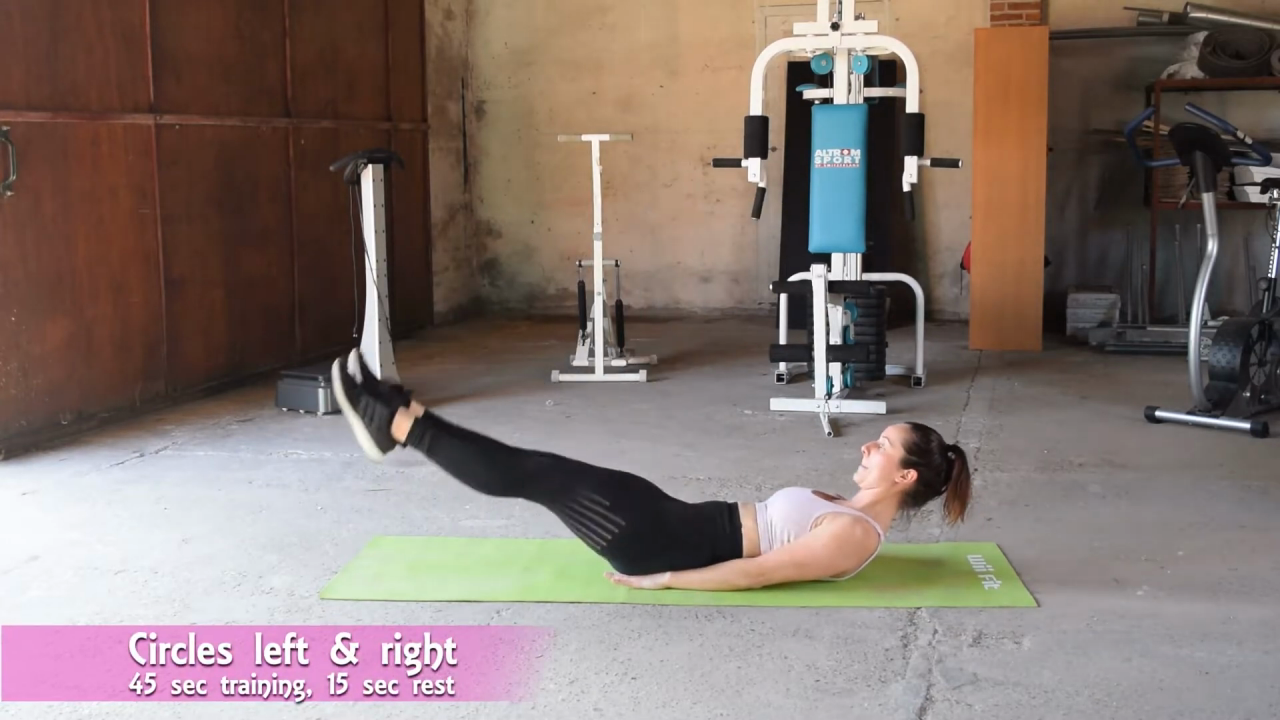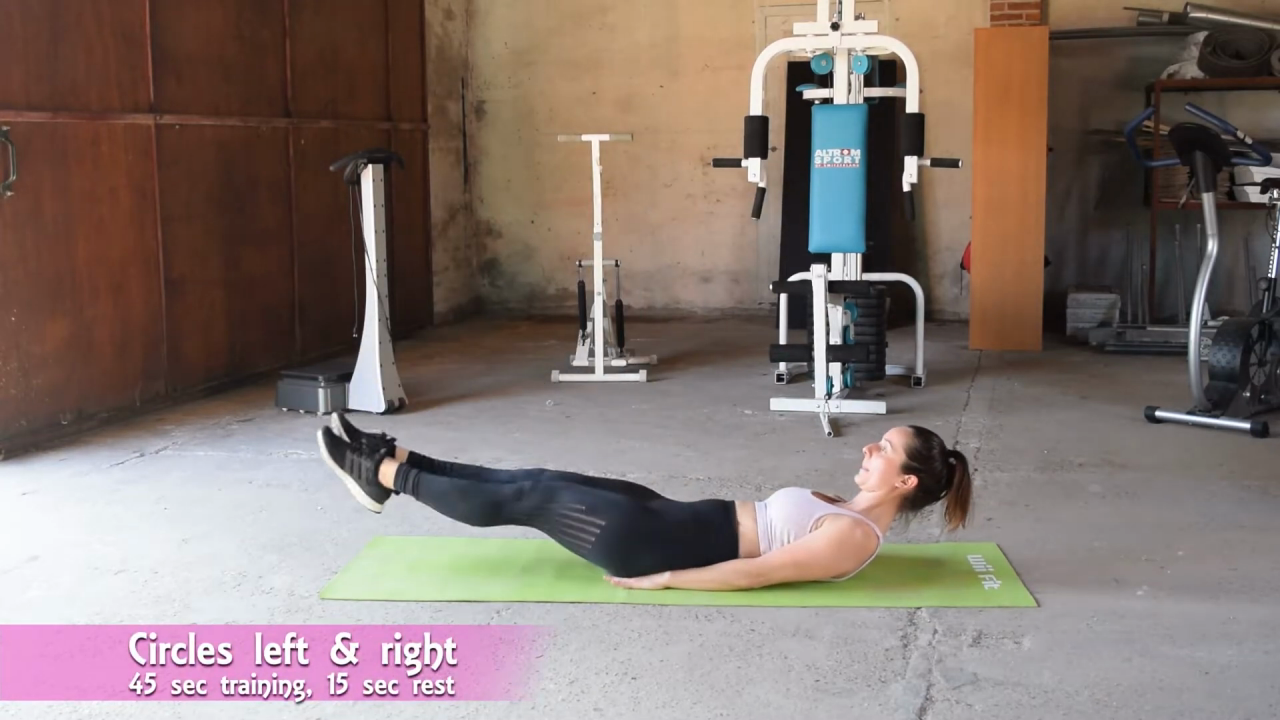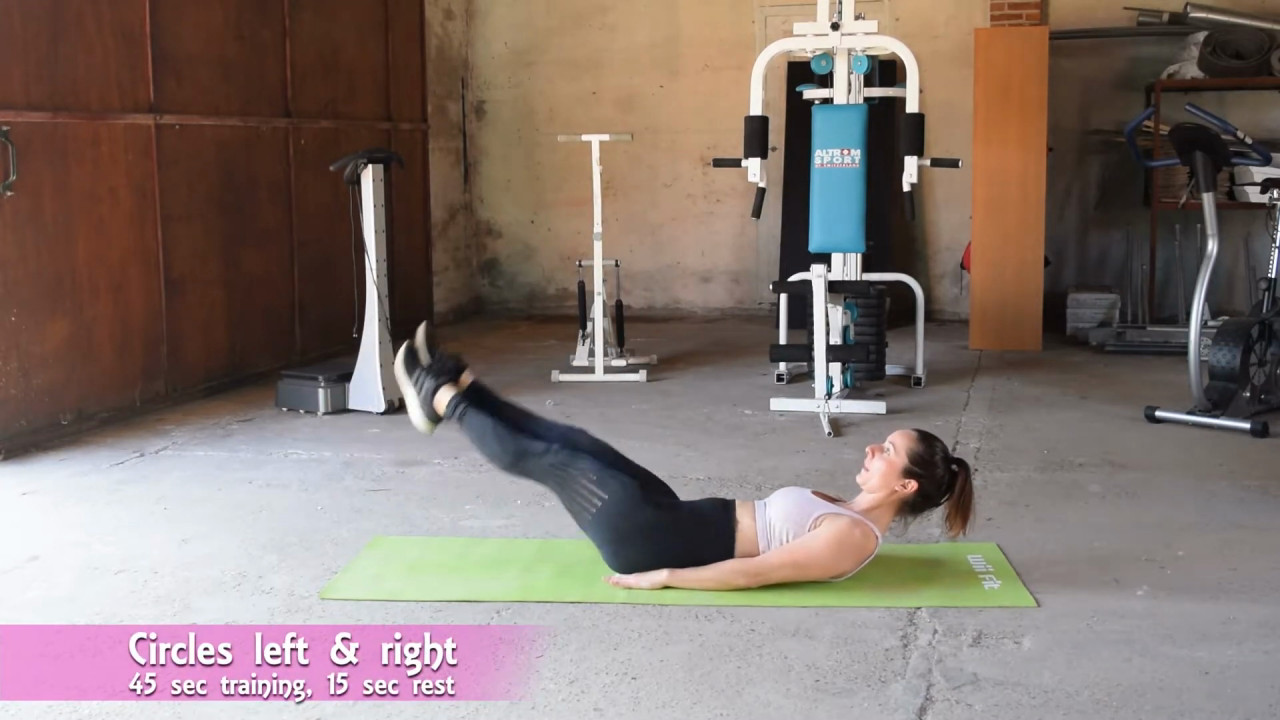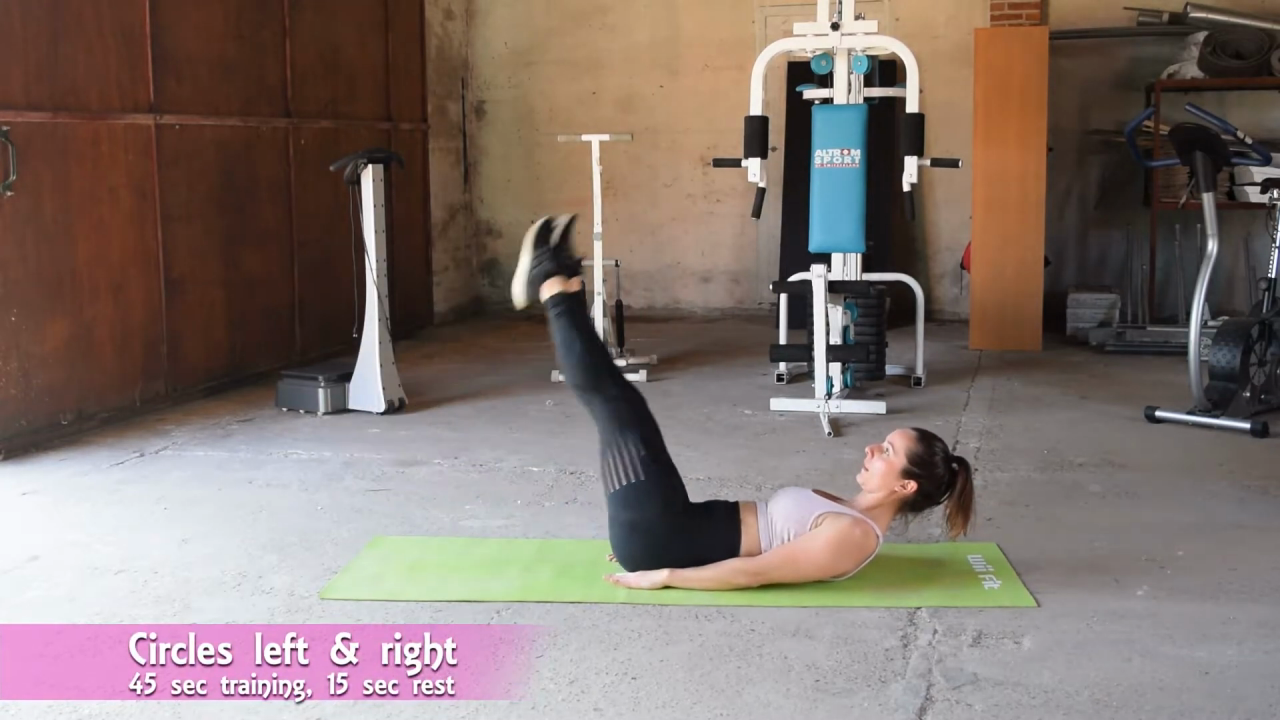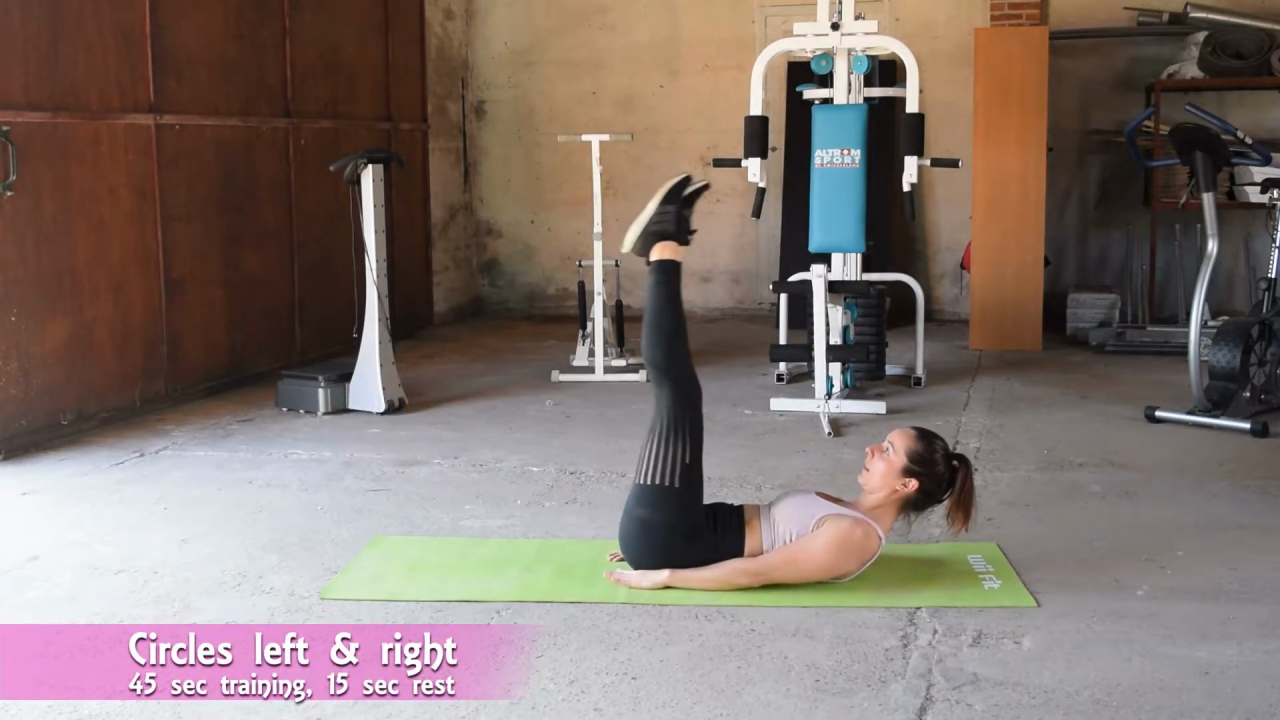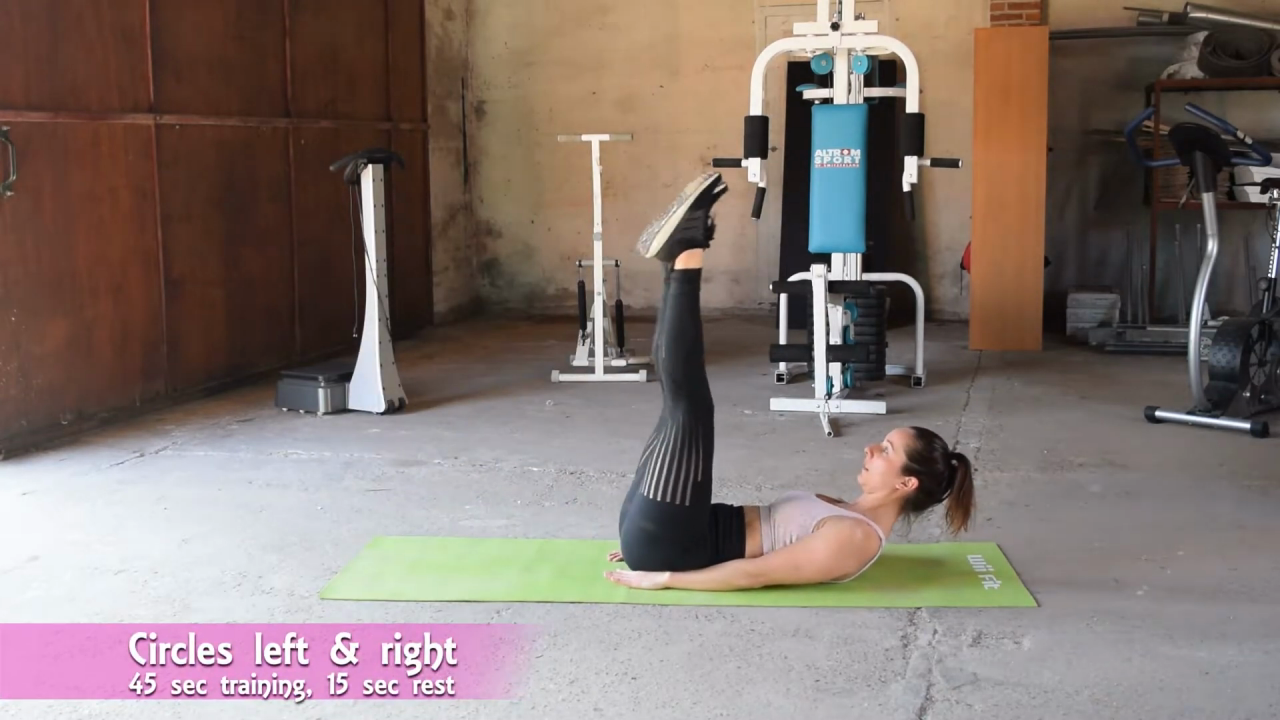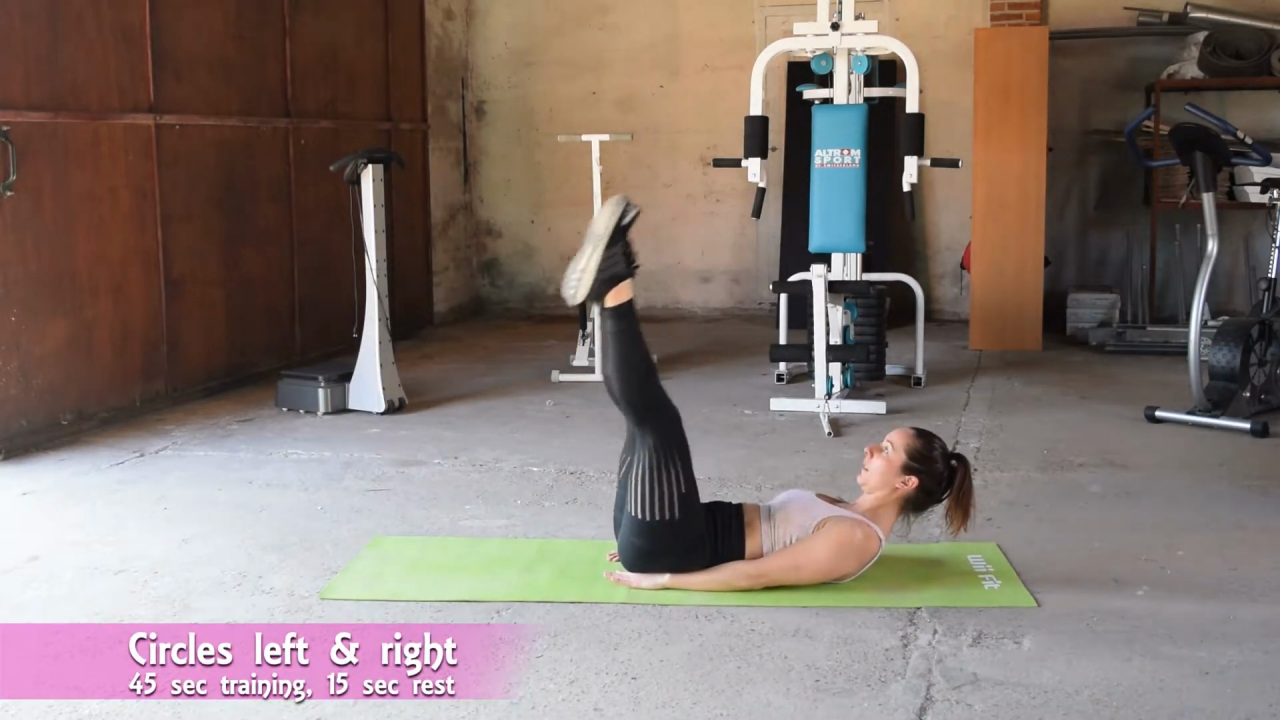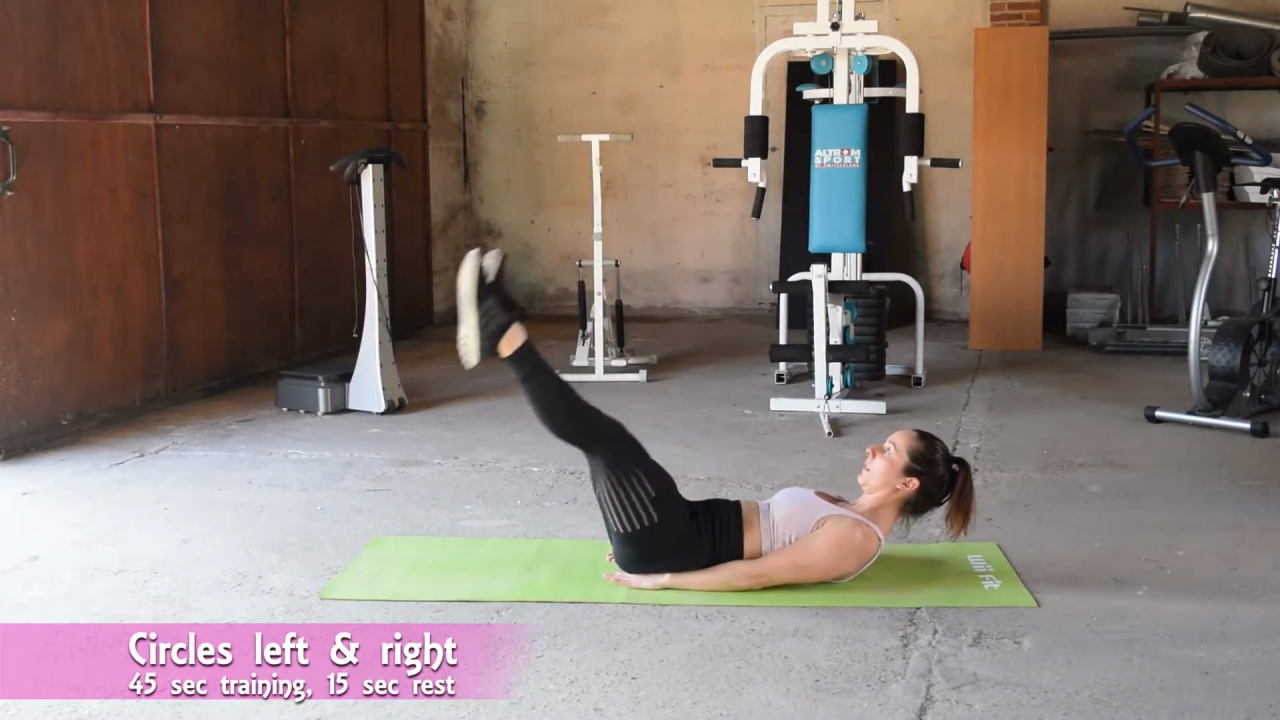
dt=0.2s
person 1, frame 1
left shoulder: (854, 534)
right shoulder: (850, 505)
left elbow: (761, 571)
left wrist: (664, 577)
left hip: (670, 541)
right hip: (687, 522)
left knee: (544, 476)
right knee: (551, 468)
left ankle: (399, 426)
right ankle: (402, 418)
person 1, frame 2
left shoulder: (853, 538)
right shoulder: (851, 510)
left elbow: (754, 571)
left wrist: (657, 580)
left hip: (678, 544)
right hip: (681, 519)
left knee: (531, 500)
right knee: (545, 484)
left ankle: (388, 472)
right ankle: (394, 465)
person 1, frame 3
left shoulder: (845, 545)
right shoulder: (858, 512)
left elbow: (762, 569)
left wrist: (665, 576)
left hip: (664, 536)
right hip: (686, 523)
left knee: (553, 459)
right knee: (574, 445)
left ankle: (445, 399)
right ankle: (457, 390)
person 1, frame 4
left shoulder: (852, 539)
right shoulder: (853, 515)
left elbow: (753, 572)
left wrist: (660, 576)
left hip: (657, 544)
right hip: (684, 529)
left knee: (615, 405)
right knee: (620, 404)
left ankle: (554, 284)
person 1, frame 5
left shoulder: (855, 537)
right shoulder: (855, 514)
left elbow: (757, 573)
left wrist: (660, 576)
left hip: (664, 548)
left knee: (676, 387)
left ankle: (664, 249)
person 1, frame 6
left shoulder: (856, 538)
right shoulder: (851, 513)
left elbow: (758, 574)
left wrist: (661, 577)
left hip: (666, 546)
left knee: (689, 400)
left ankle: (686, 255)
right ankle: (682, 258)
person 1, frame 7
left shoulder: (857, 538)
right shoulder: (851, 511)
left elbow: (762, 573)
left wrist: (661, 578)
left hip: (663, 549)
right hip: (691, 536)
left knee: (653, 419)
left ankle: (614, 286)
right ankle: (612, 287)
person 1, frame 8
left shoulder: (856, 538)
right shoulder: (848, 510)
left elbow: (760, 574)
left wrist: (663, 580)
left hip: (670, 547)
right hip: (697, 527)
left knee: (601, 438)
right knee: (601, 440)
left ankle: (504, 335)
right ankle: (503, 333)
